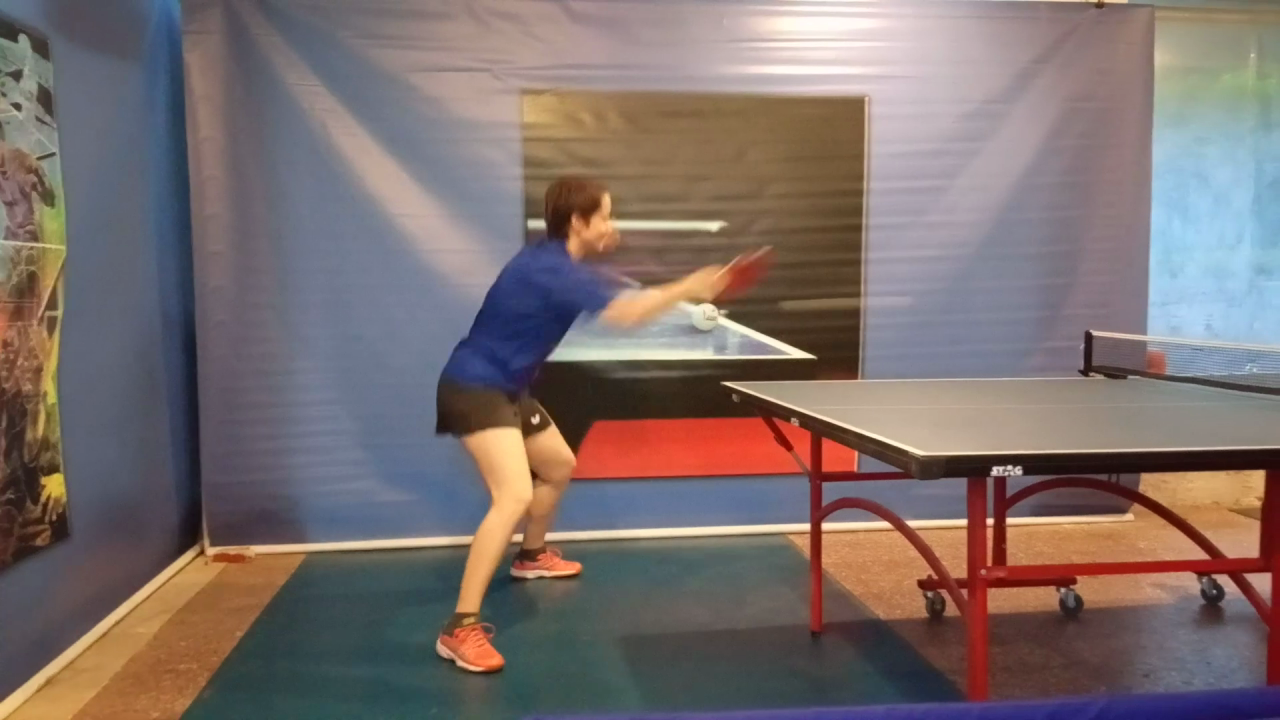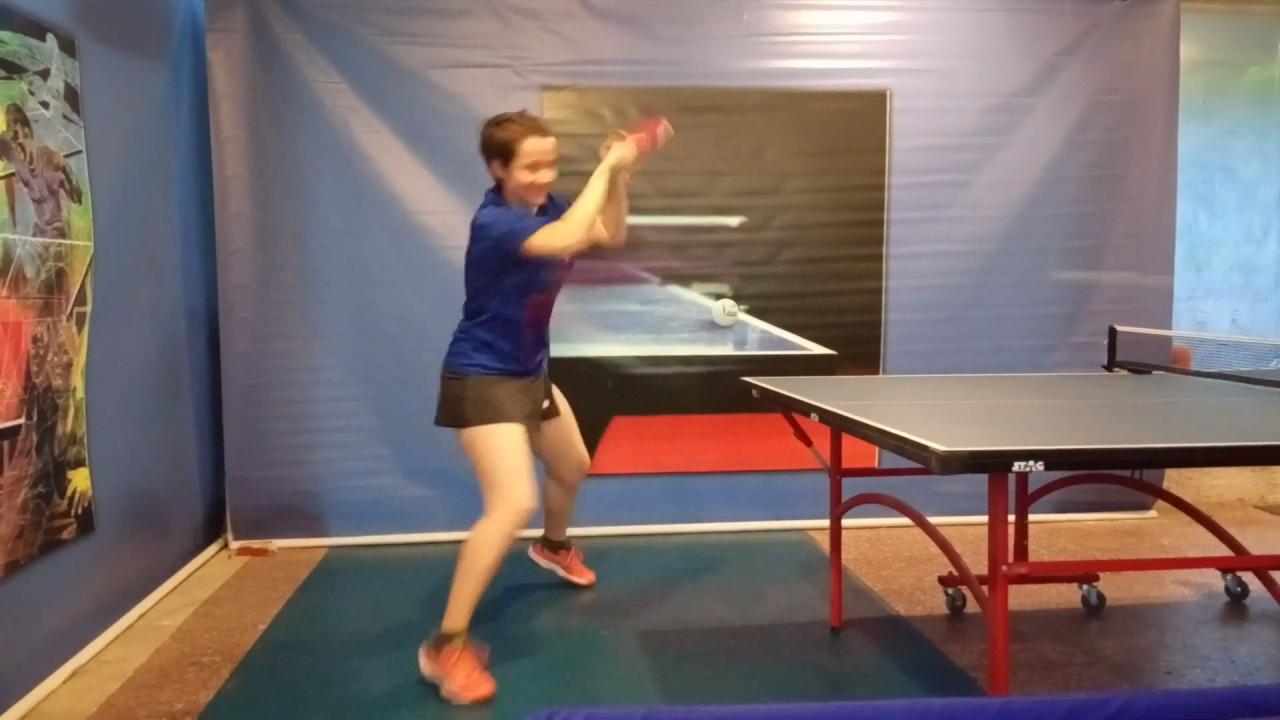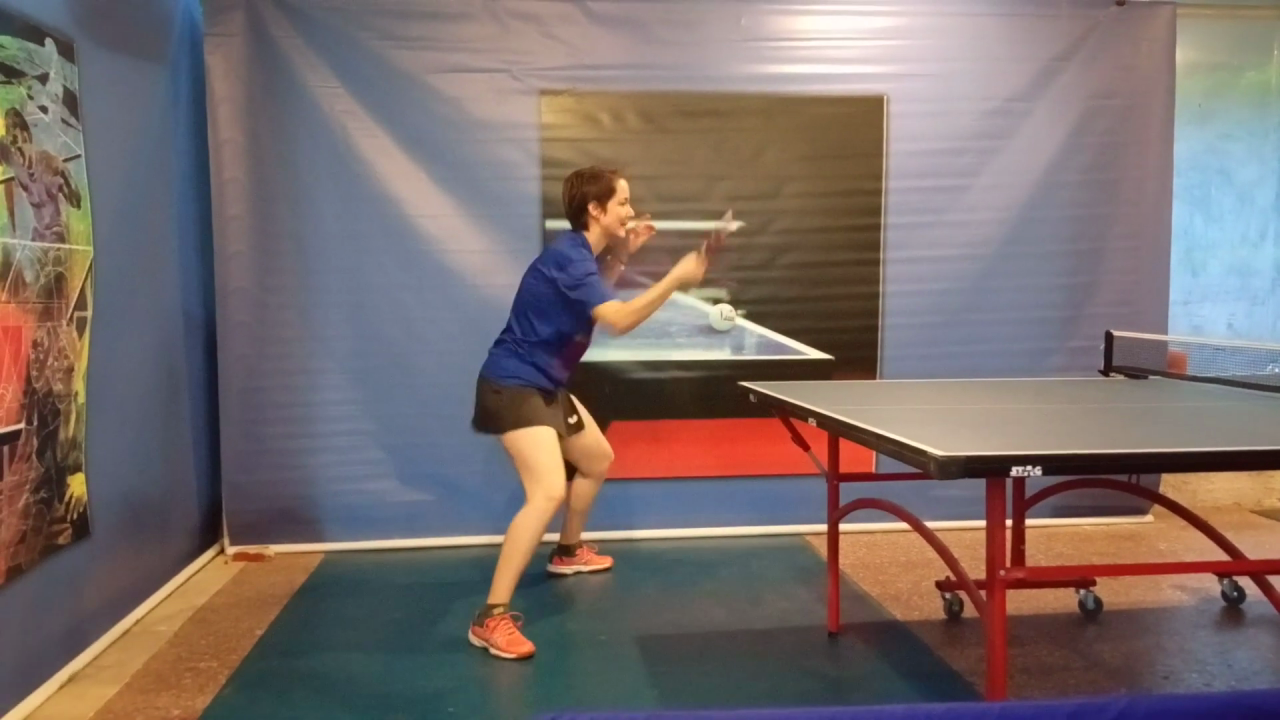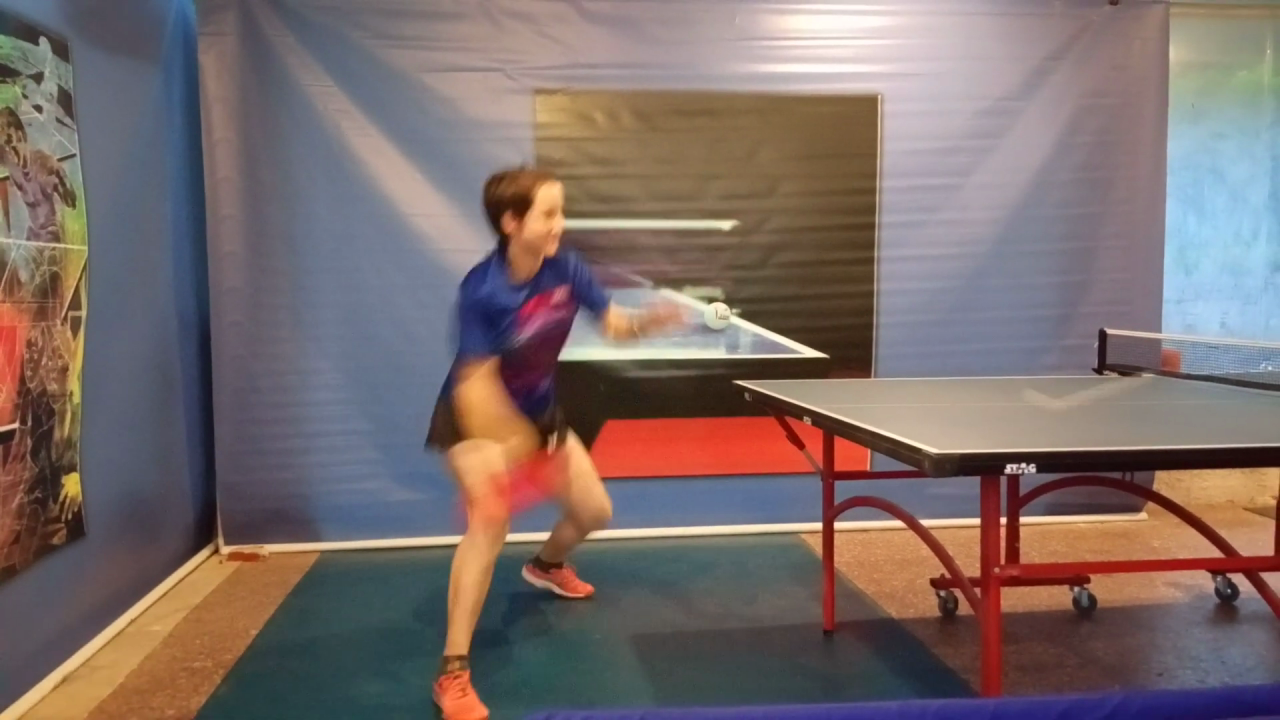
dt=1s
person 1, frame 1
left shoulder: (552, 261)
right shoulder: (555, 272)
right elbow: (626, 313)
left wrist: (595, 258)
right wrist: (688, 289)
left hip: (502, 388)
right hip: (475, 391)
left knee: (558, 467)
right knee: (509, 499)
left ankle: (531, 556)
right ankle: (459, 627)
person 1, frame 2
left shoulder: (542, 205)
right shoulder: (495, 221)
left elbow: (606, 234)
right elbow: (569, 242)
left wrist: (615, 172)
right wrist: (606, 169)
left hip: (524, 371)
right hip: (483, 378)
left knee: (574, 466)
right knee: (514, 505)
left ankle: (555, 546)
right ankle: (447, 645)
person 1, frame 3
left shoulder: (588, 253)
right shoulder: (570, 259)
left elbow: (601, 303)
right elbow: (619, 321)
left wrist: (626, 249)
right wrist: (674, 279)
left hip: (547, 384)
right hip: (514, 387)
left knee: (599, 459)
right knee: (548, 493)
left ankle: (568, 551)
right ankle: (492, 617)
person 1, frame 4
left shoulder: (571, 269)
right shoulder: (482, 289)
left elbow: (617, 323)
right elbow: (475, 383)
left wrist: (652, 318)
right wrist: (502, 450)
left hip: (539, 411)
right hip: (477, 418)
left knee: (595, 513)
right knee: (488, 520)
left ankle: (547, 563)
right ankle: (454, 670)
